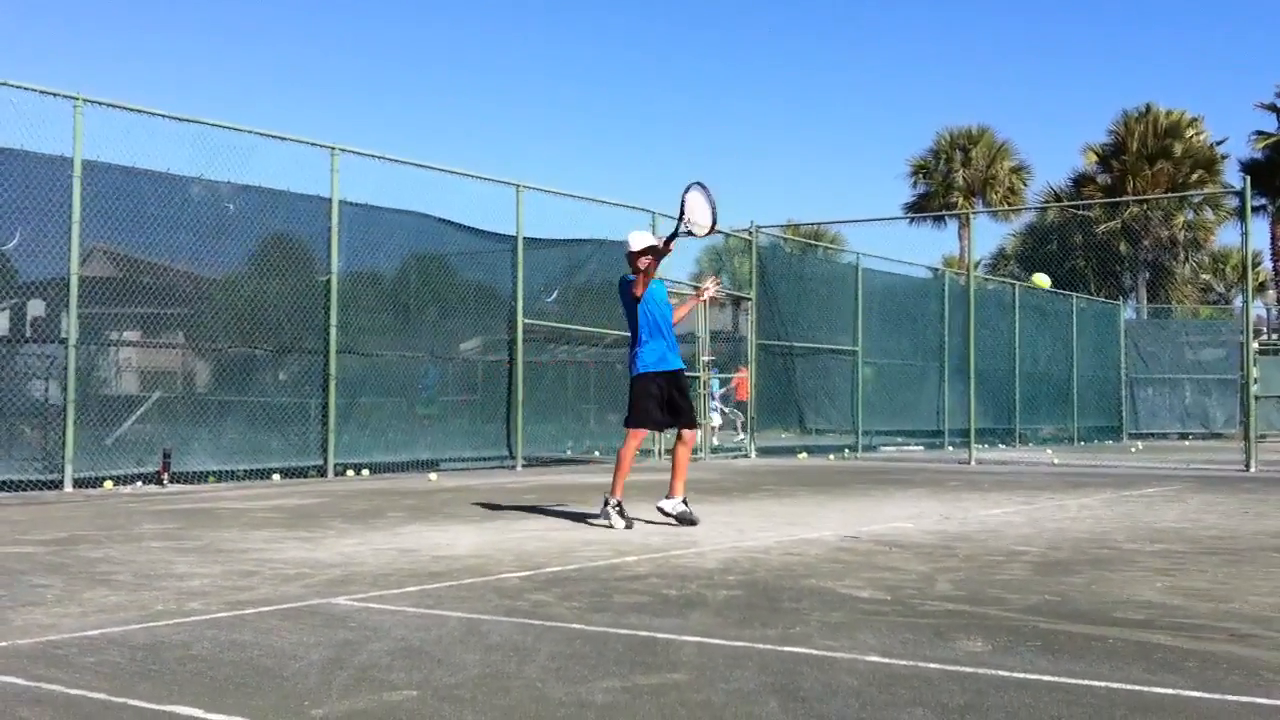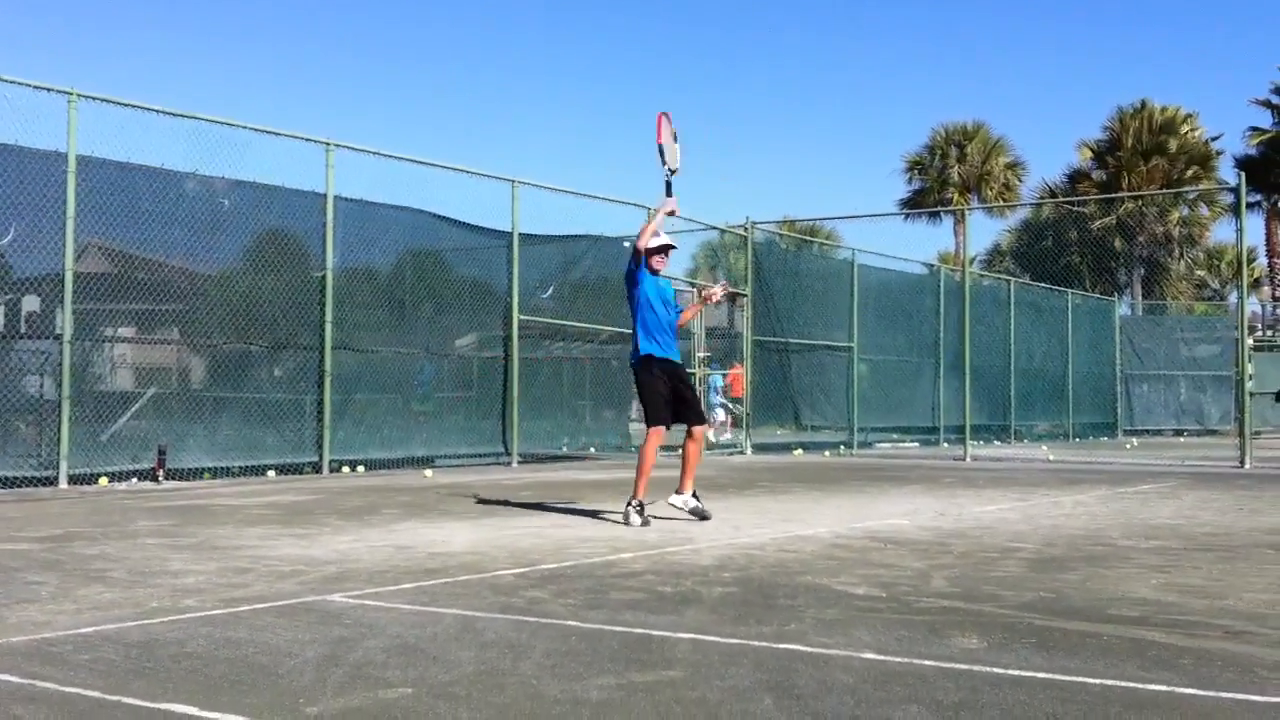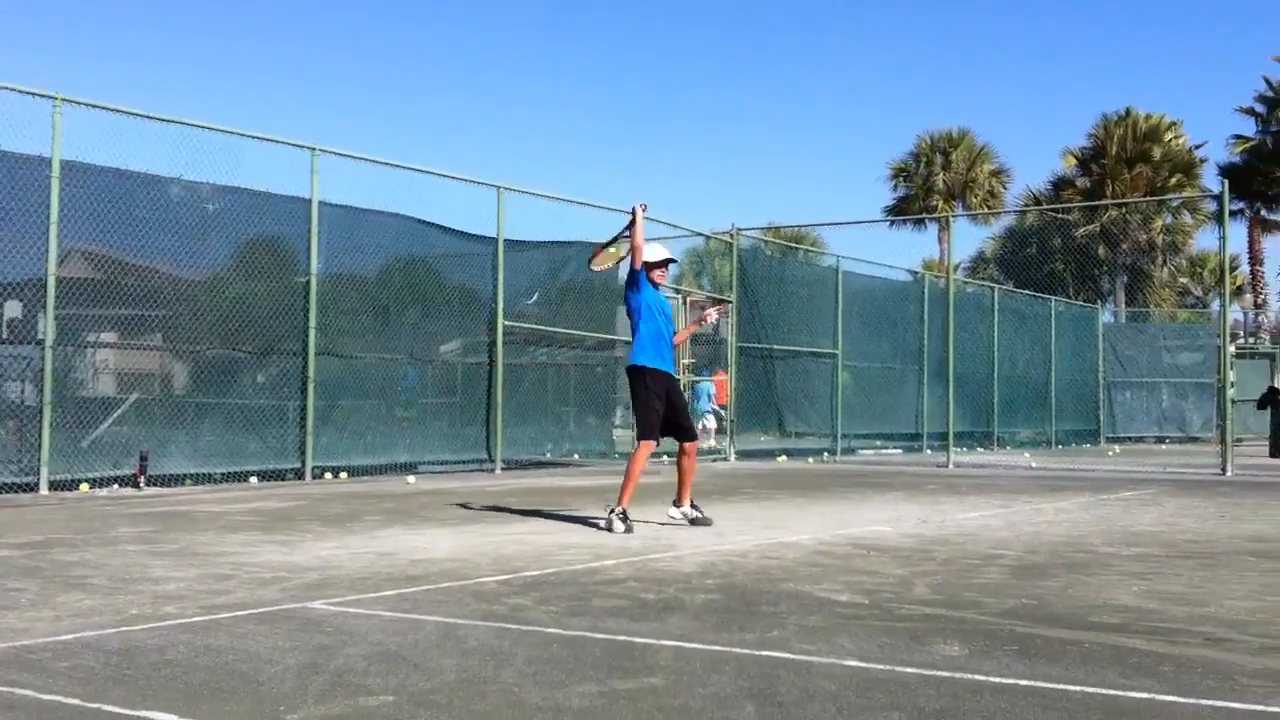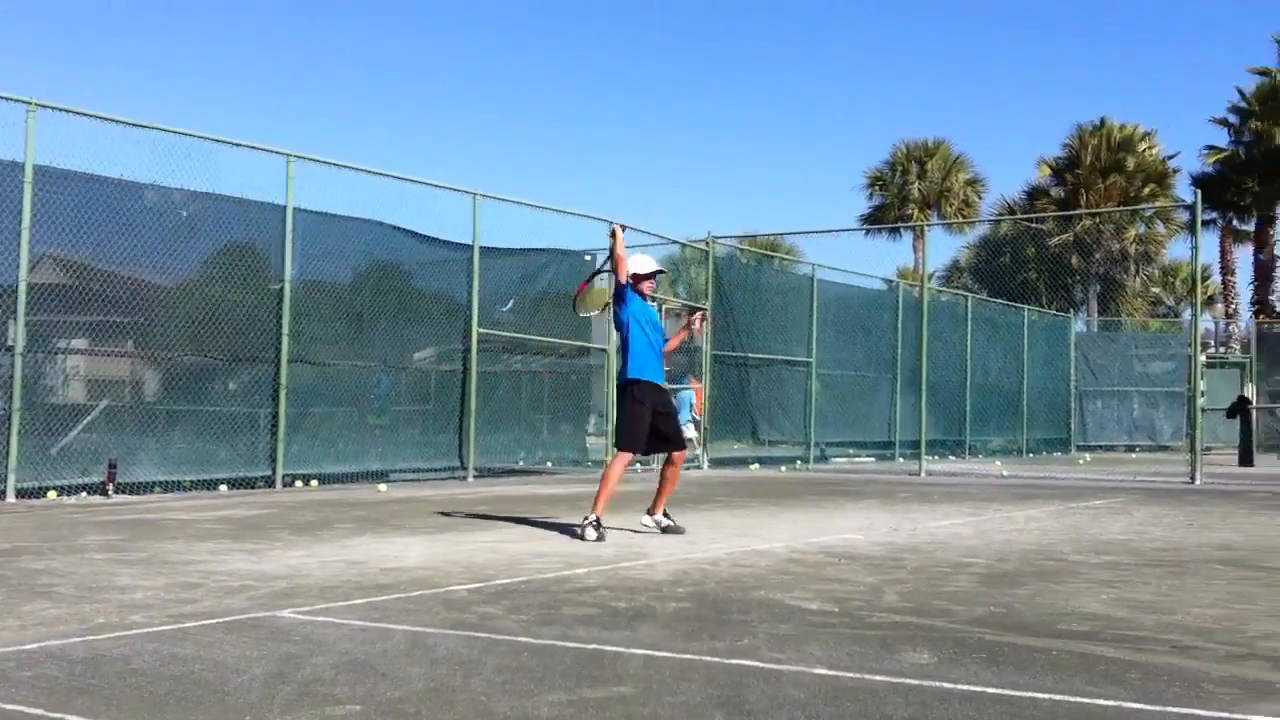
dt=0.1s
person 1, frame 1
left shoulder: (659, 287)
right shoulder: (630, 284)
right elbow: (638, 290)
left wrist: (698, 298)
right wrist: (655, 254)
left hip: (673, 368)
right hip: (646, 368)
left knee: (688, 432)
right knee: (637, 432)
left ankle: (675, 499)
right ankle: (613, 501)
person 1, frame 2
left shoulder: (664, 286)
right shoulder: (638, 275)
right elbow: (640, 245)
left wrist: (703, 301)
right wrist: (660, 213)
left hip: (672, 363)
right hip: (649, 360)
left knee: (698, 427)
right knee: (656, 429)
left ankle: (685, 493)
right ankle: (636, 502)
person 1, frame 3
left shoulder: (662, 302)
right shoulder: (637, 288)
right elbow: (636, 249)
left wrist: (700, 322)
right wrist: (637, 219)
left hip: (667, 376)
right hip: (645, 373)
left knee: (689, 443)
right knee: (647, 442)
left ankle: (683, 505)
right ankle: (620, 509)
person 1, frame 4
left shoulder: (650, 312)
right shoulder: (625, 300)
left elbow: (663, 349)
right elbow: (620, 263)
left wrist: (686, 329)
right wrist: (618, 236)
left hip: (657, 388)
right hip: (635, 386)
left knee: (677, 452)
right knee: (625, 454)
left ankle: (656, 514)
right ankle: (593, 517)
